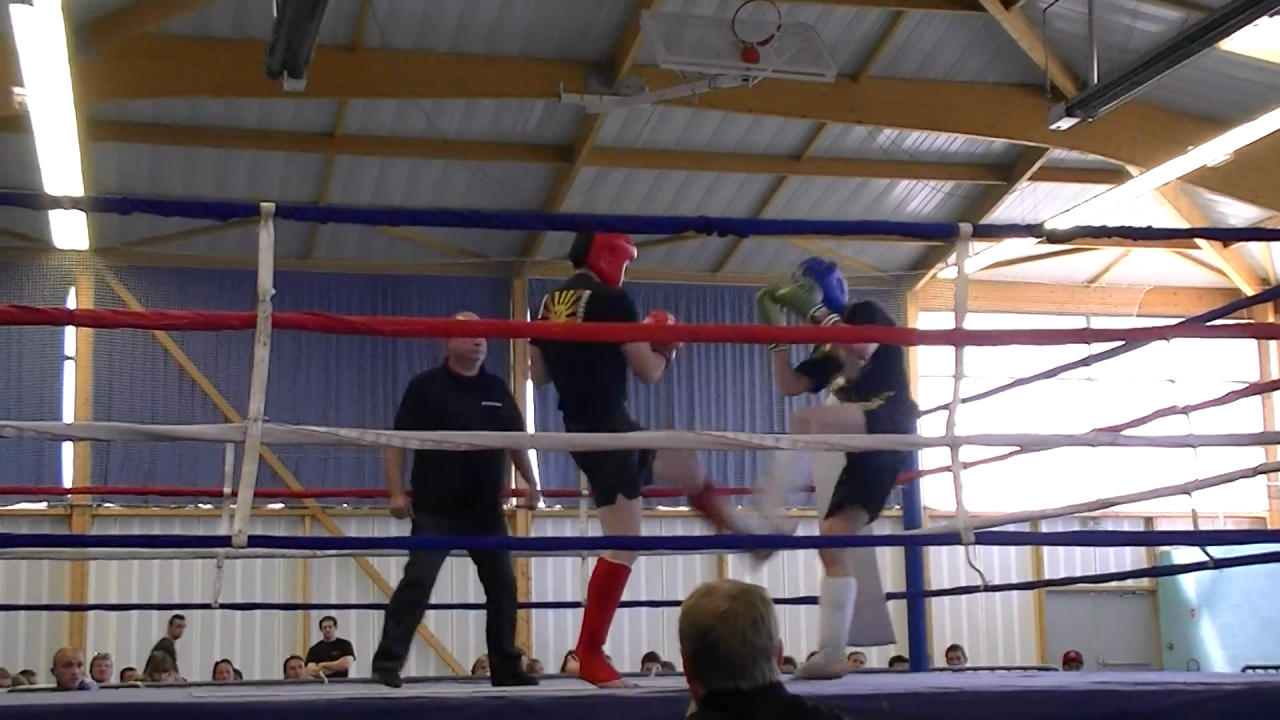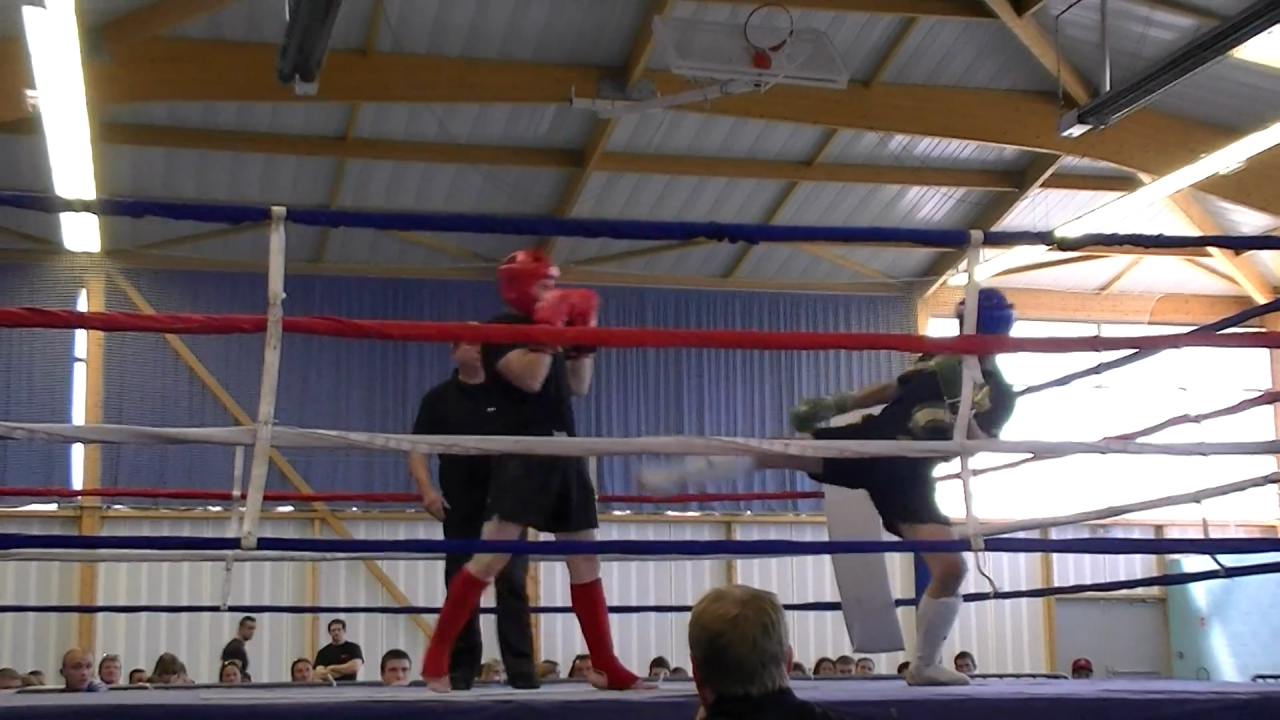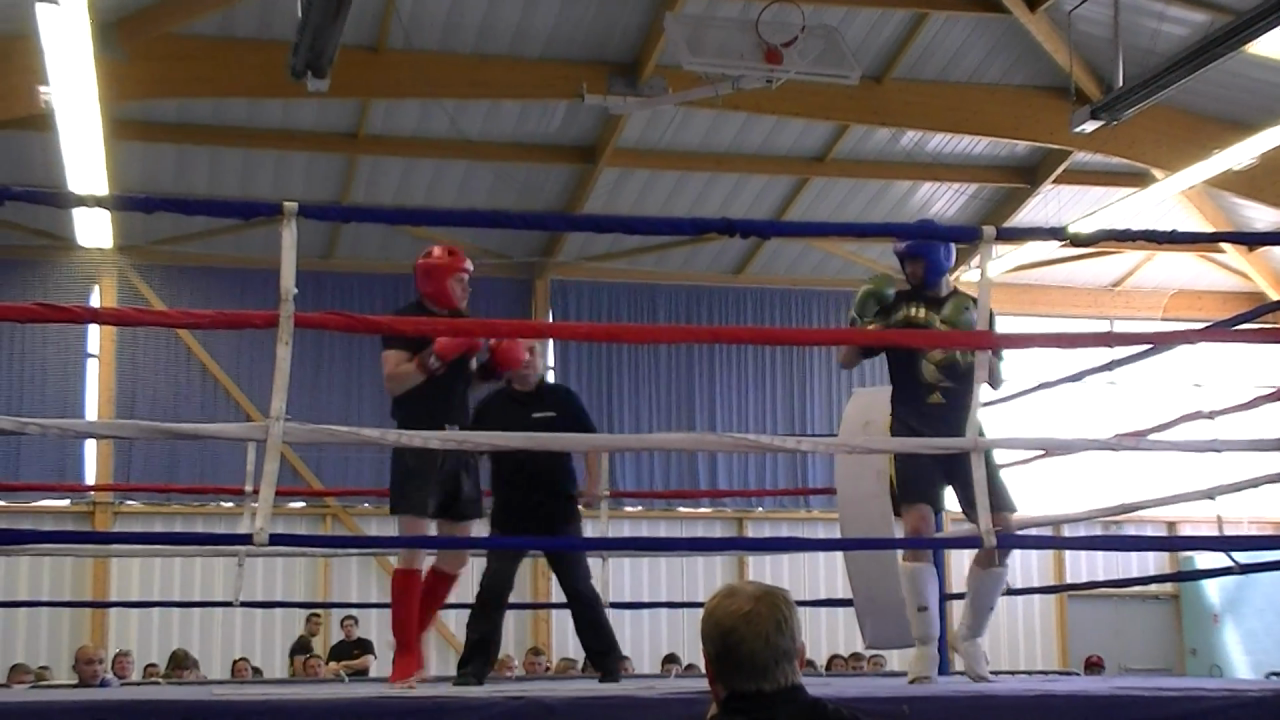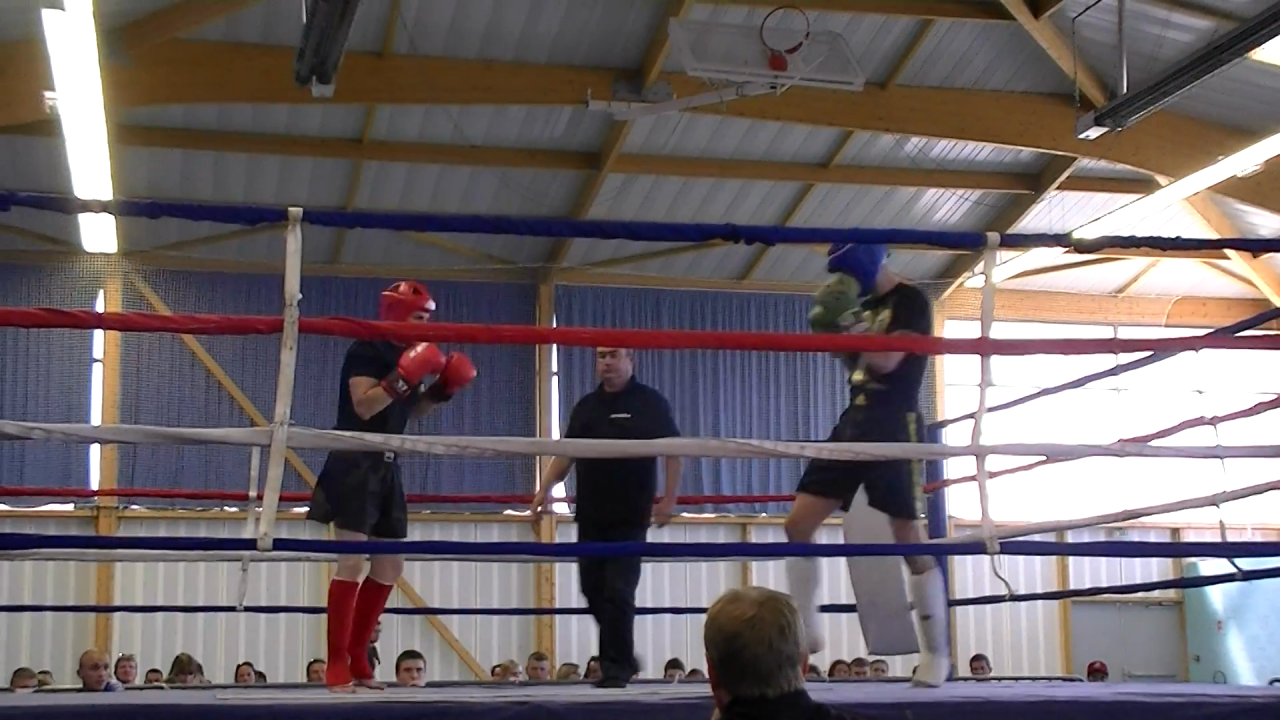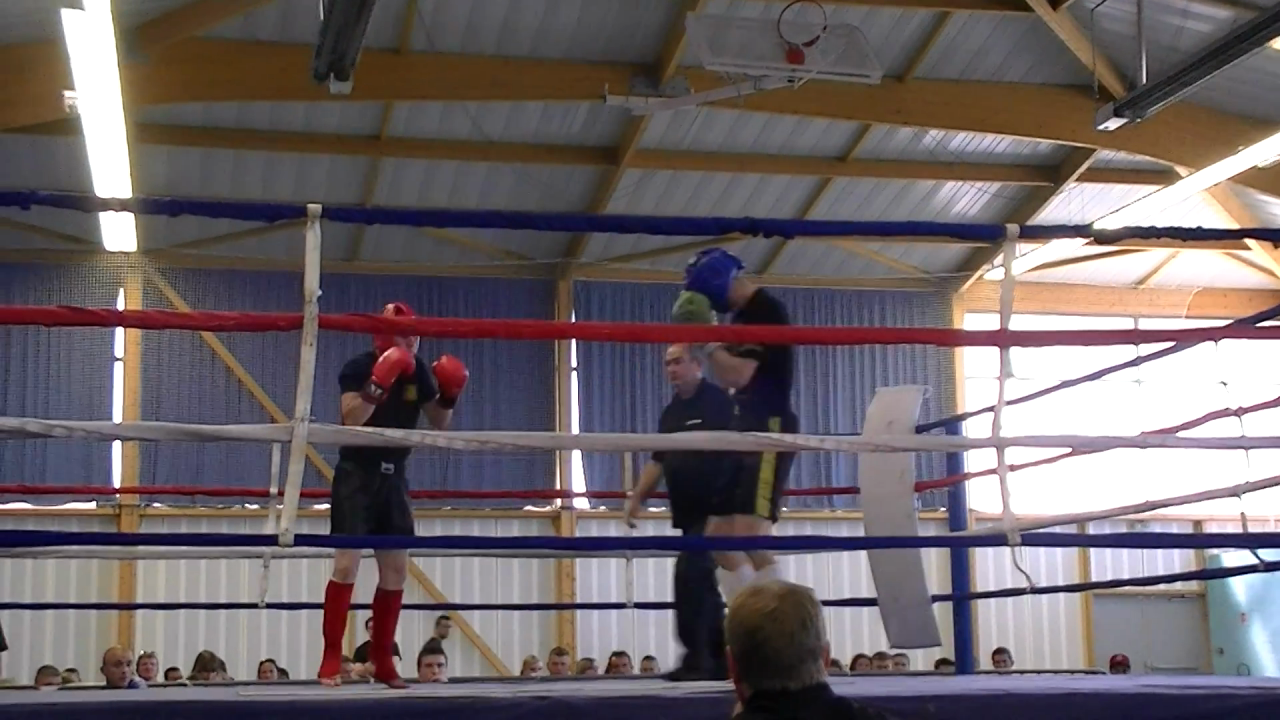
dt=0.5s
person 1, frame 1
left shoulder: (550, 301)
right shoulder: (611, 302)
left elbow: (537, 372)
right elbow: (650, 371)
right wrist: (666, 342)
left hip: (594, 425)
right hip: (604, 427)
left knee: (685, 465)
right knee: (623, 544)
left ankle: (733, 533)
right ankle: (590, 658)
person 1, frame 2
left shoulder: (546, 329)
right shoulder: (500, 330)
left elbow: (579, 387)
right elbow: (531, 378)
right wrist: (548, 328)
left hip: (564, 454)
right hip: (522, 455)
left knee: (586, 563)
right knee: (491, 558)
left ankle: (606, 667)
right ankle: (436, 660)
person 1, frame 3
left shoulder: (463, 323)
right shoulder: (406, 321)
right elbow: (394, 382)
left wrist: (496, 367)
right wrist: (439, 354)
left hip: (458, 444)
right hip: (420, 444)
left knee: (456, 557)
right knee: (414, 552)
left ankle: (409, 643)
right ankle: (404, 660)
person 1, frame 4
left shoulder: (408, 354)
right shoulder: (366, 350)
left elbow: (416, 410)
right elbow: (364, 406)
left wrist: (444, 387)
right wrist: (403, 376)
left hip: (386, 465)
right hip: (355, 462)
left knee: (390, 567)
right knee: (352, 563)
left ankle: (357, 656)
right ankle: (337, 663)
person 1, frame 5
left shoulder: (418, 370)
right shoulder: (358, 368)
left elbow: (439, 423)
right elbow: (353, 417)
left wrist: (450, 395)
right wrist: (380, 382)
left hip: (393, 478)
right hip: (357, 475)
left knee: (395, 571)
right knee: (346, 565)
left ankle: (381, 659)
right ankle: (332, 658)
person 2, frame 1
left shoulder: (867, 315)
right shoulder: (828, 352)
left elbow: (861, 347)
right elbow: (787, 386)
left wrist: (814, 311)
right wrist: (774, 328)
left hip: (888, 417)
right hip: (865, 438)
left knee: (807, 421)
right knee: (832, 541)
right ankle: (829, 653)
person 2, frame 2
left shoulder: (1000, 395)
right shoulder: (942, 359)
right elbow: (893, 389)
left wrist: (956, 414)
right wrist: (832, 403)
left hip: (908, 474)
right hip: (865, 445)
left knee: (952, 567)
right knee: (773, 452)
left ankle: (925, 664)
right ankle: (671, 477)
person 2, frame 3
left shoulder: (973, 308)
right shoulder: (895, 306)
left elbow: (995, 378)
right elbow: (847, 361)
right wrist: (860, 317)
left hip: (962, 430)
right hip: (912, 430)
left knee: (1000, 534)
right knee: (919, 531)
left ankle: (968, 638)
right ankle: (925, 649)
person 2, frame 4
left shoulder: (911, 301)
right shoulder: (864, 305)
left elbow: (886, 361)
left wrist: (847, 321)
right wrist: (829, 334)
left hip: (895, 429)
right hip: (853, 424)
left knee: (910, 541)
right knee: (798, 522)
left ankle: (935, 652)
right ankle: (803, 629)
person 2, frame 5
left shoulder: (764, 309)
right shoulder: (743, 314)
left elbow: (737, 376)
left hip: (770, 430)
right hip: (747, 429)
left knee: (748, 532)
right knee: (720, 539)
person 3, frame 1
left shoulder: (498, 389)
right shoulder: (425, 386)
right elbow: (398, 441)
left wrist: (529, 483)
right wrist: (396, 491)
left hip: (486, 507)
right hip: (435, 506)
left knee: (502, 585)
right knee: (418, 580)
left ankle: (505, 666)
right ankle: (387, 661)
person 3, frame 2
right shoulder: (439, 398)
right elbow: (417, 449)
right wrist: (427, 489)
right hip: (461, 512)
left knee: (513, 587)
left ankle: (520, 668)
right ankle: (463, 669)
person 3, frame 3
left shoulder: (563, 399)
right shoulder: (491, 406)
left wrist: (593, 481)
left hip: (560, 514)
right hip: (510, 517)
left knee: (579, 589)
right knee: (492, 591)
left ankle: (608, 664)
right ankle: (473, 667)
person 3, frame 4
left shoulder: (650, 402)
right shoulder: (586, 405)
left elbow: (673, 451)
right elbow: (567, 454)
left wrist: (669, 497)
right wrist: (545, 490)
left hip: (629, 515)
right hip: (590, 513)
left knee: (618, 591)
right knee: (593, 589)
left ankle: (616, 668)
right ankle: (624, 659)
person 3, frame 5
left shoulder: (721, 401)
right shoulder: (670, 413)
right elbow: (658, 463)
right wrist: (636, 498)
left hip: (718, 510)
right hip: (690, 513)
left knee: (689, 574)
right knee: (704, 584)
left ankle: (695, 657)
right ankle: (720, 660)
